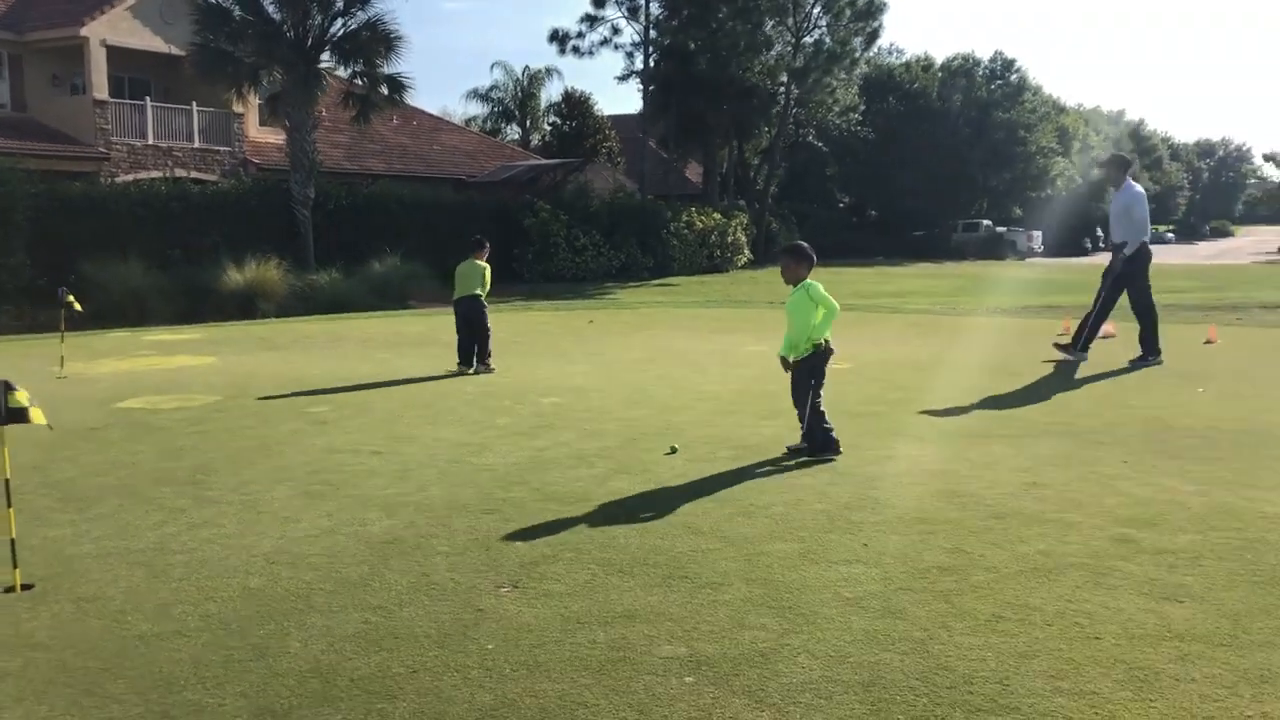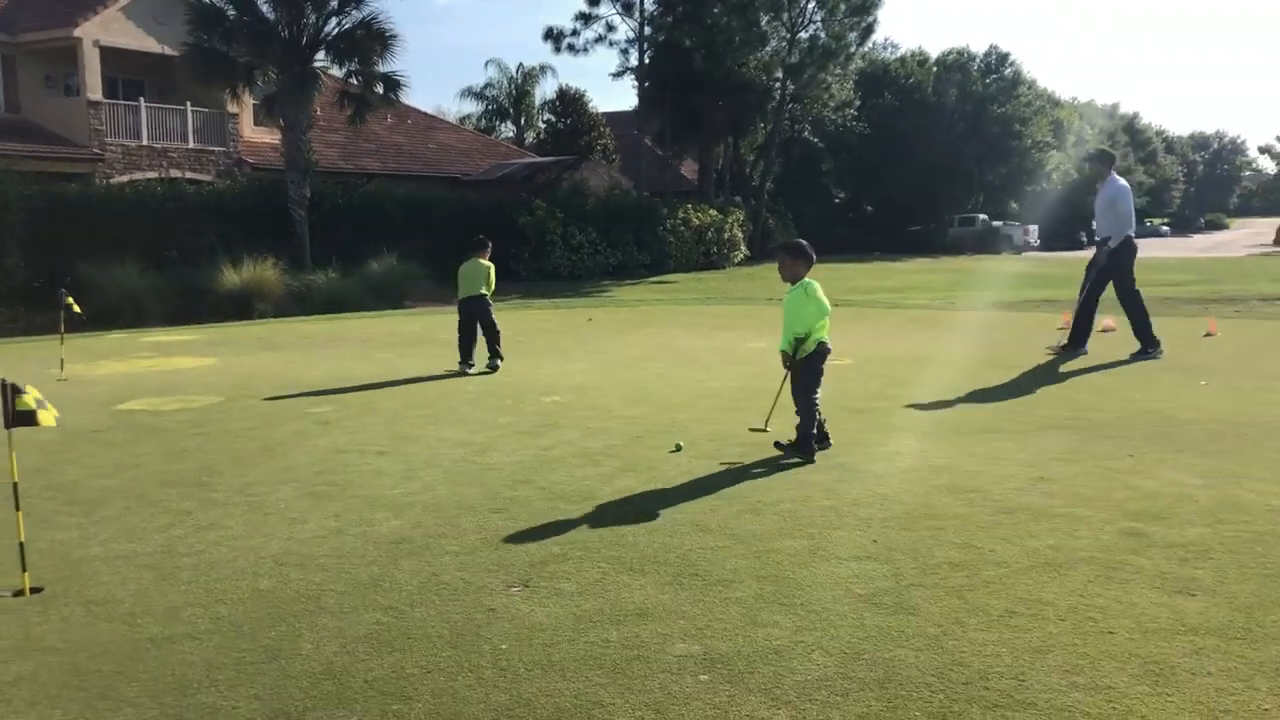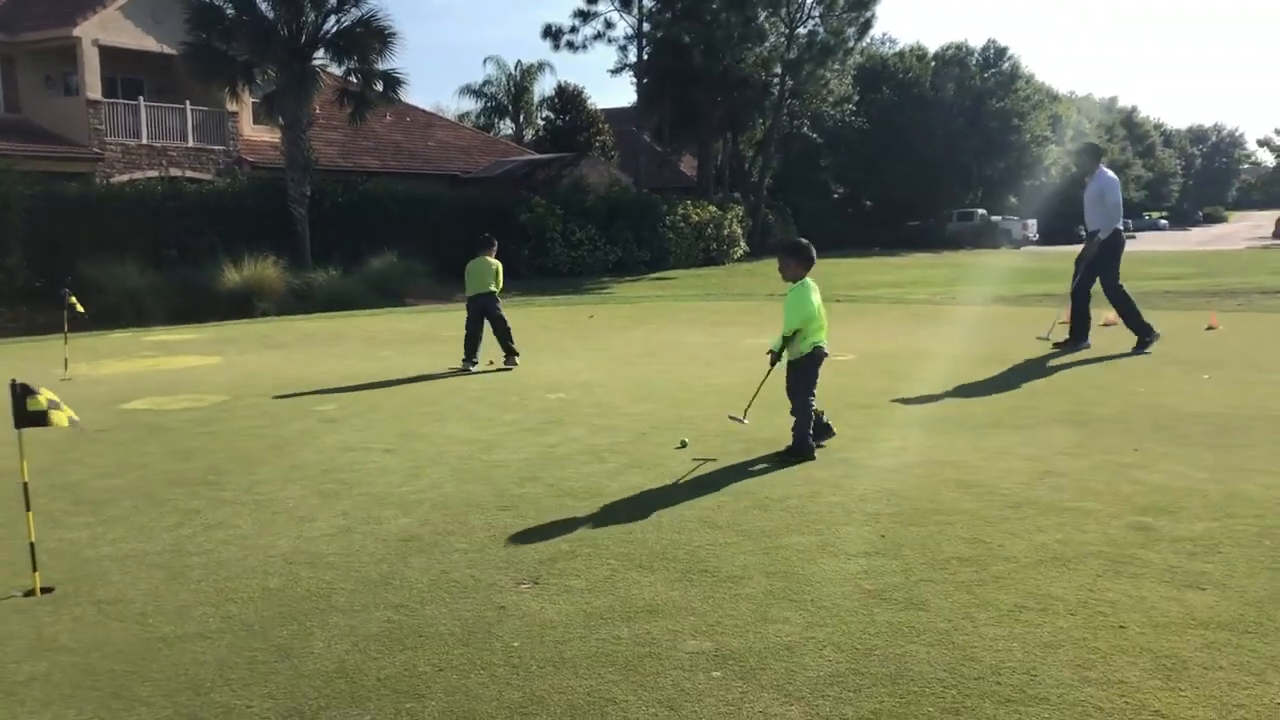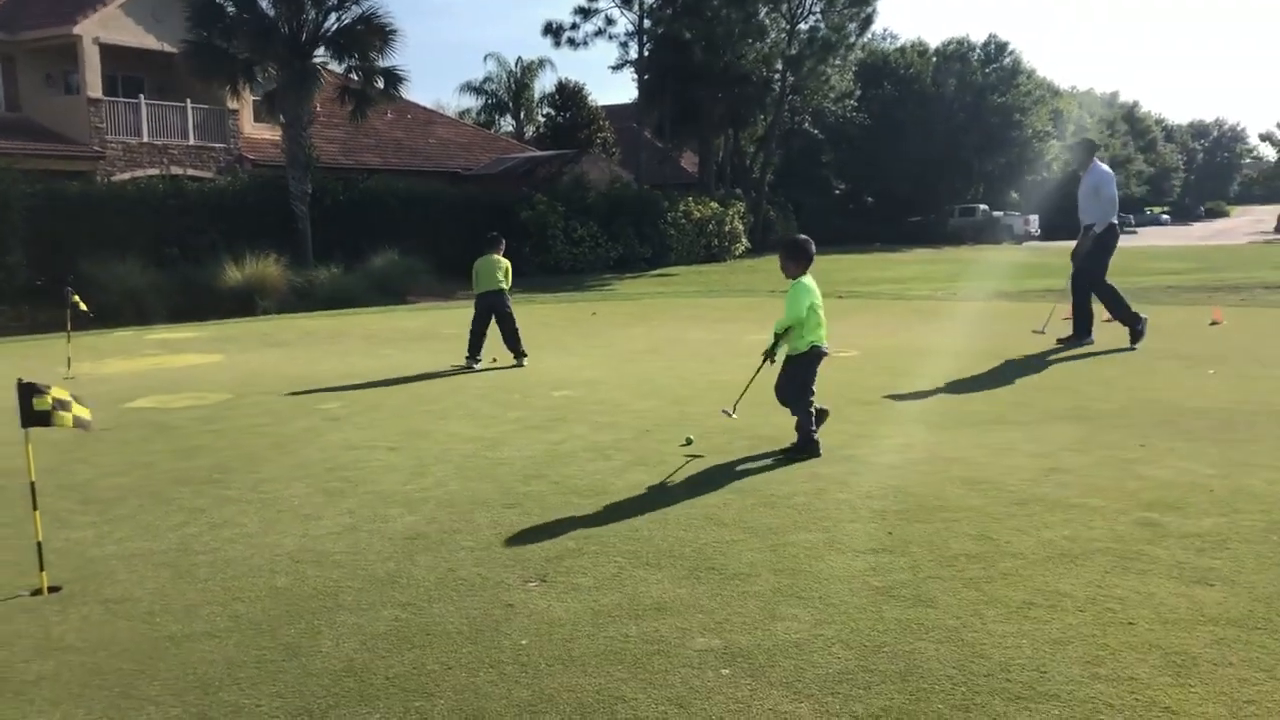
dt=0.1s
person 1, frame 1
left shoulder: (811, 288)
right shoulder: (793, 296)
left elbow: (833, 309)
left wrist: (818, 337)
right wrist: (784, 354)
left hip: (814, 353)
right hip: (799, 356)
left knee: (809, 399)
right knee: (801, 400)
left ankle: (825, 442)
right ankle: (811, 442)
person 1, frame 2
left shoulder: (809, 286)
right shoulder: (790, 293)
left elbow: (824, 309)
left wrist: (802, 334)
right wrist: (785, 349)
left hip: (813, 350)
right hip: (798, 354)
left knee: (806, 397)
right knee: (803, 398)
left ankle: (805, 444)
right ankle: (818, 437)
person 1, frame 3
left shoulder: (807, 287)
right shoulder: (793, 292)
left elbow: (811, 312)
left wrist: (789, 332)
right wrist: (777, 348)
left hip: (809, 352)
right hip: (796, 353)
left knee: (801, 399)
right knee: (797, 397)
left ankle: (802, 446)
right ankle: (822, 429)
person 1, frame 4
left shoulder: (802, 285)
right shoulder: (802, 284)
left elbow: (798, 314)
left wrist: (778, 329)
right wrist: (775, 345)
left hip: (808, 349)
right hip: (799, 349)
left knee: (800, 396)
right knee: (783, 390)
left ankle: (808, 444)
right ankle: (815, 416)
person 2, frame 1
left shoulder: (1135, 193)
right shoulder: (1118, 194)
left elbow: (1143, 229)
left wrist: (1124, 255)
left hip: (1135, 254)
right hip: (1122, 253)
left knee: (1141, 304)
right knee: (1104, 300)
left ankle: (1152, 353)
right ankle: (1080, 346)
person 2, frame 2
left shoulder: (1119, 187)
right shoulder: (1103, 188)
left elbow: (1127, 223)
left wrist: (1108, 249)
left hip: (1119, 247)
right hip: (1107, 248)
left knee: (1127, 295)
right knee: (1088, 294)
left ankle: (1150, 344)
right ankle: (1077, 343)
person 2, frame 3
left shoulder: (1107, 180)
right shoulder: (1092, 181)
left elbow: (1115, 214)
left wrist: (1097, 240)
right wrist: (1091, 243)
left hip: (1108, 240)
right hip: (1096, 240)
left knee: (1112, 289)
right knee: (1079, 288)
left ankle: (1145, 333)
right ankle: (1078, 337)
person 2, frame 4
left shoulder: (1103, 174)
right shoulder: (1086, 176)
left elbow: (1111, 208)
left wrist: (1092, 235)
right wrist: (1080, 242)
left hip: (1103, 233)
right hip: (1091, 235)
left knee: (1096, 281)
right knee: (1080, 282)
left ankle: (1134, 321)
right ankle: (1082, 333)
